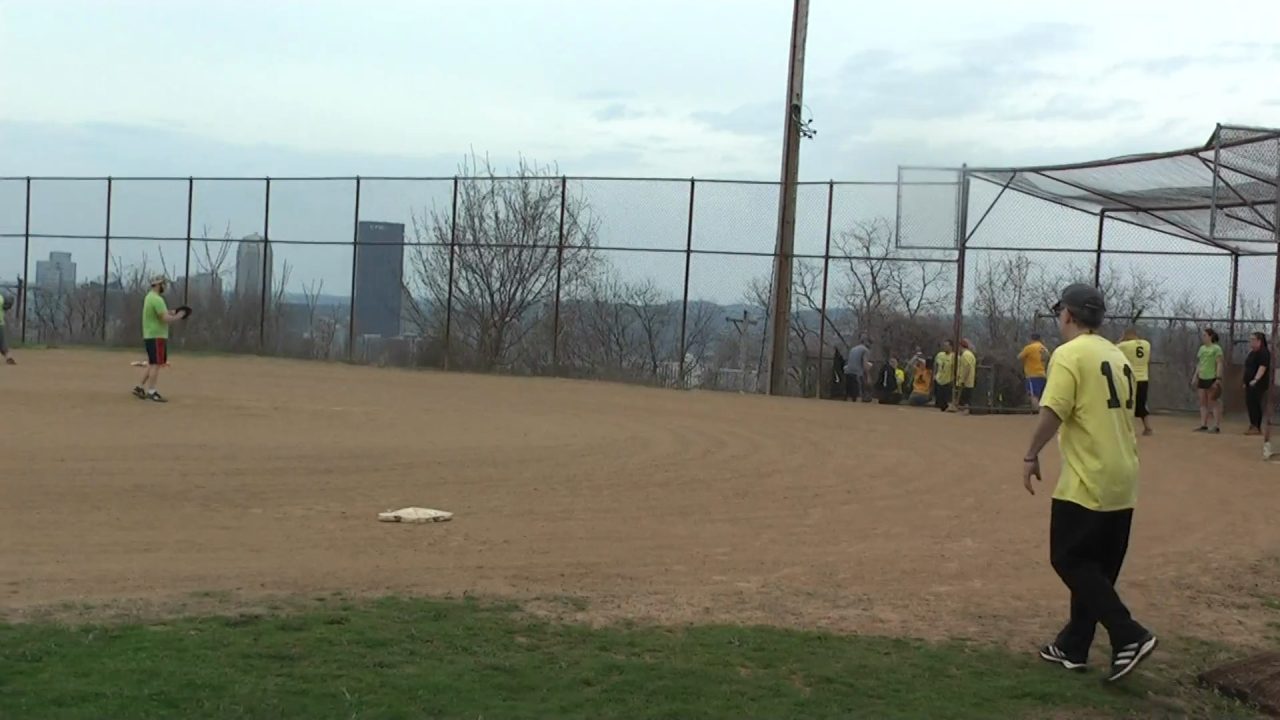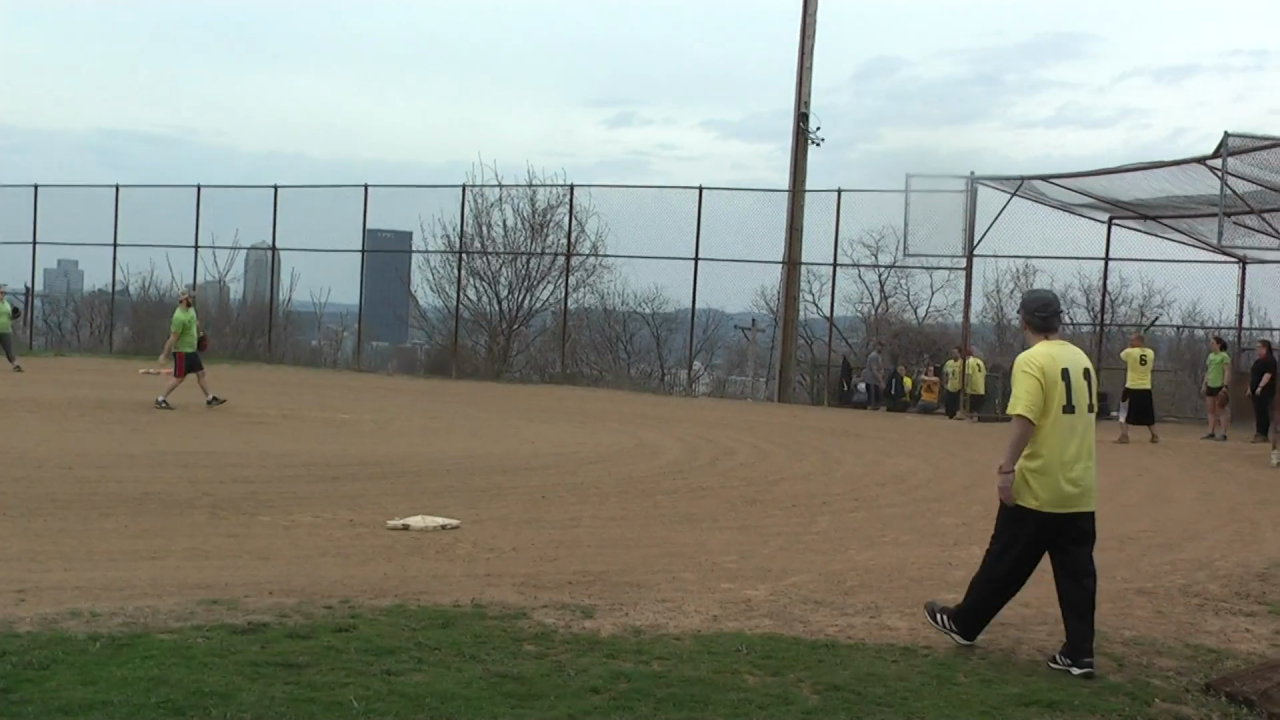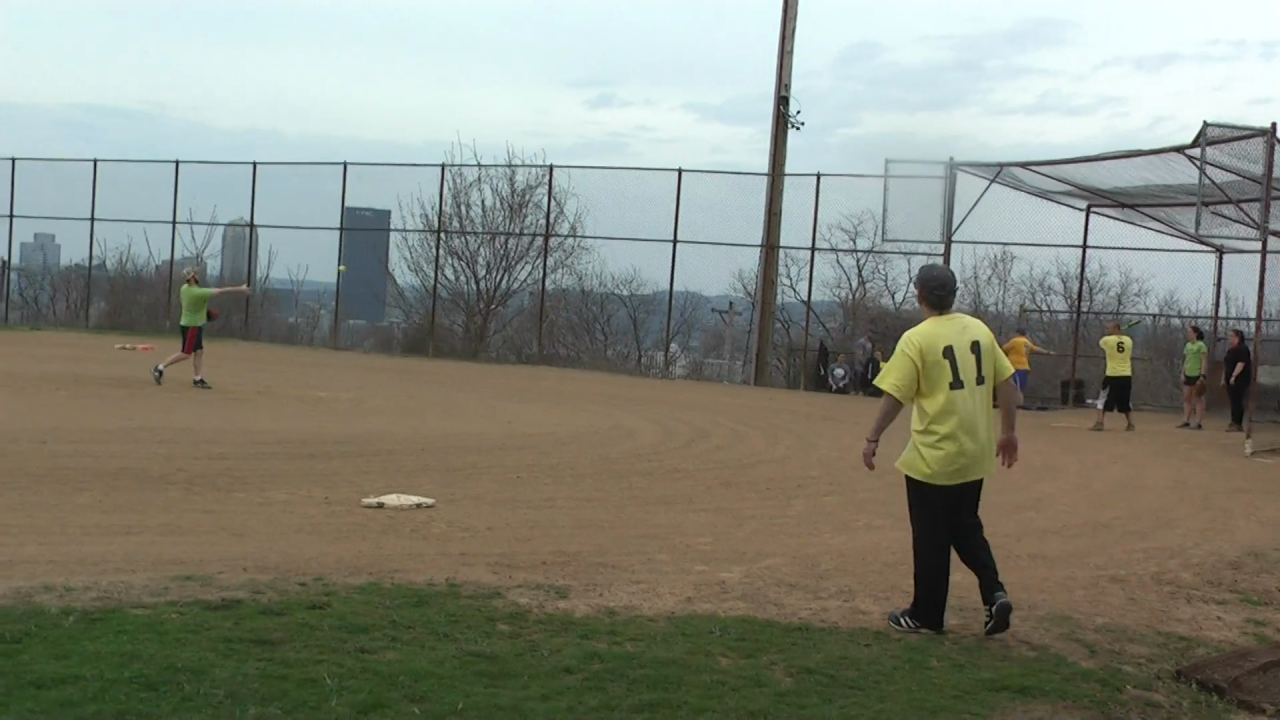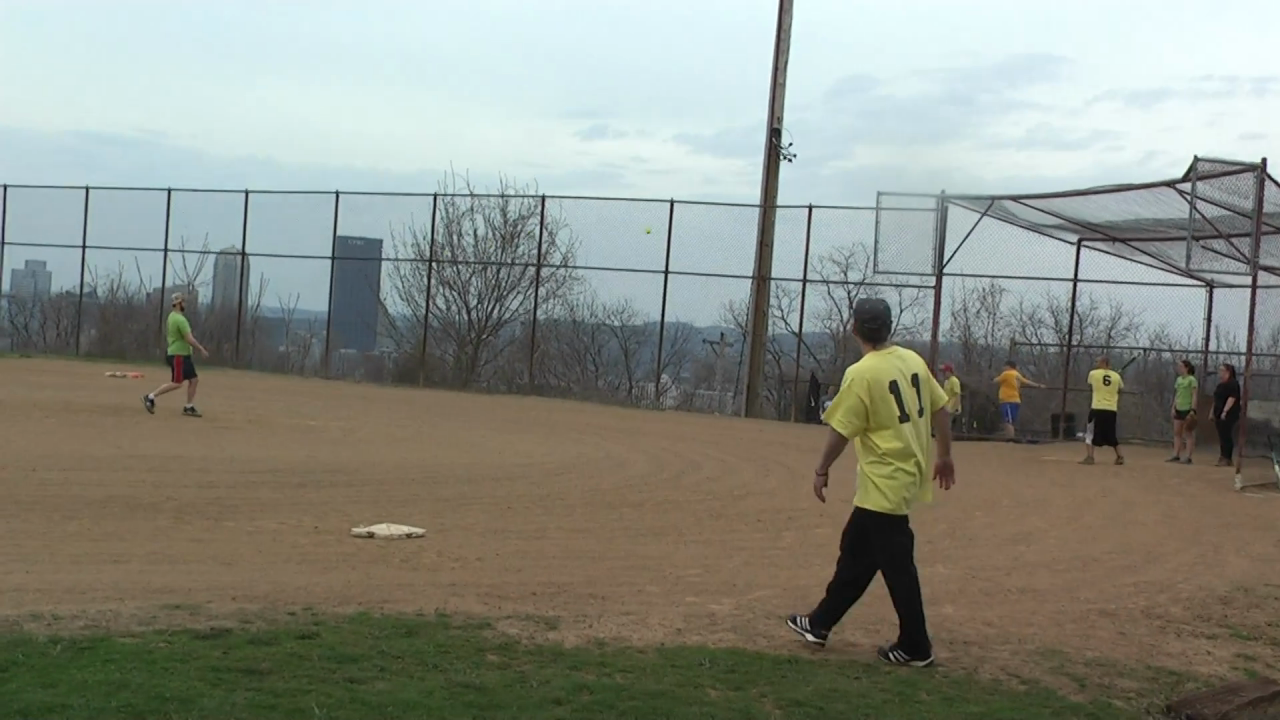
dt=0.5s
person 1, frame 1
left shoulder: (1069, 354)
right shoulder: (1118, 356)
left elbow: (1053, 411)
right elbow: (1127, 419)
left wrist: (1031, 455)
left hip: (1088, 479)
right hip: (1121, 481)
left knee: (1070, 559)
right knee: (1093, 560)
left ankle: (1129, 636)
right ankle: (1073, 646)
person 1, frame 2
left shoulder: (1031, 361)
right shoulder: (1080, 358)
left elbow: (1024, 420)
left wrist: (1006, 469)
left hip: (1037, 484)
right hip: (1078, 487)
left knee: (1004, 561)
right knee: (1076, 570)
left ankle: (964, 623)
right ankle: (1080, 653)
person 1, frame 3
left shoulder: (917, 338)
right shoulder: (980, 330)
left elbow: (894, 395)
right elbow: (1006, 383)
left wrist: (872, 439)
right wrist: (1008, 431)
left hip: (933, 457)
right hip: (974, 456)
left knee: (930, 539)
right knee: (966, 530)
left ankle: (926, 615)
right ankle: (994, 594)
person 1, frame 4
left shoulder: (860, 374)
right shoulder: (914, 361)
left elbow: (842, 431)
right elbow: (940, 410)
left wrist: (821, 470)
right wrist: (944, 456)
left hip: (883, 484)
right hip: (909, 478)
left knee: (896, 565)
right knee: (857, 552)
left ankle: (916, 647)
right ankle: (820, 623)
